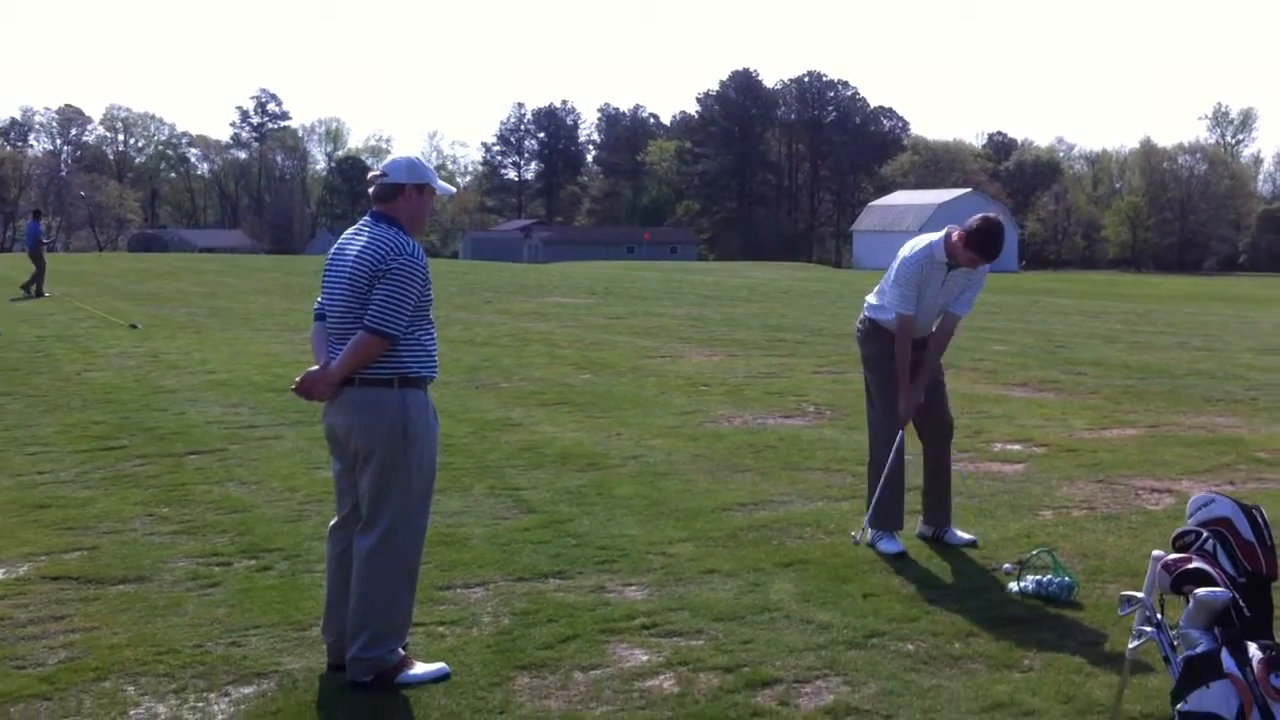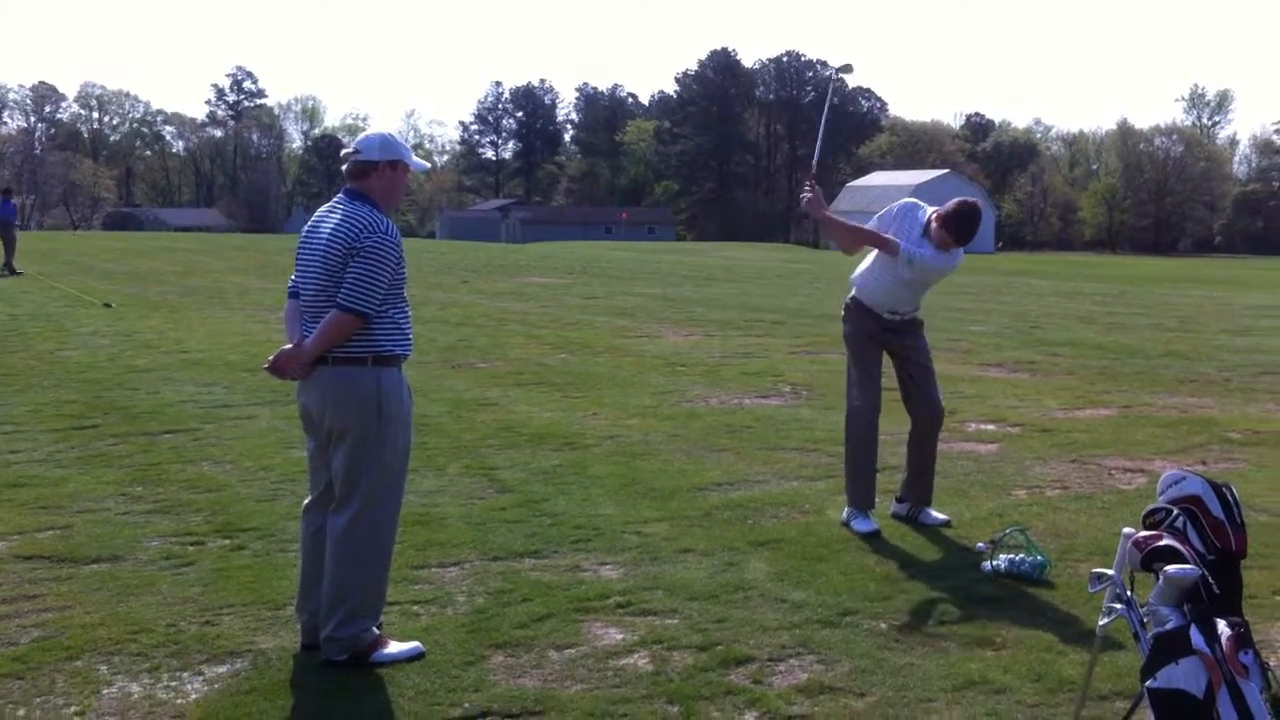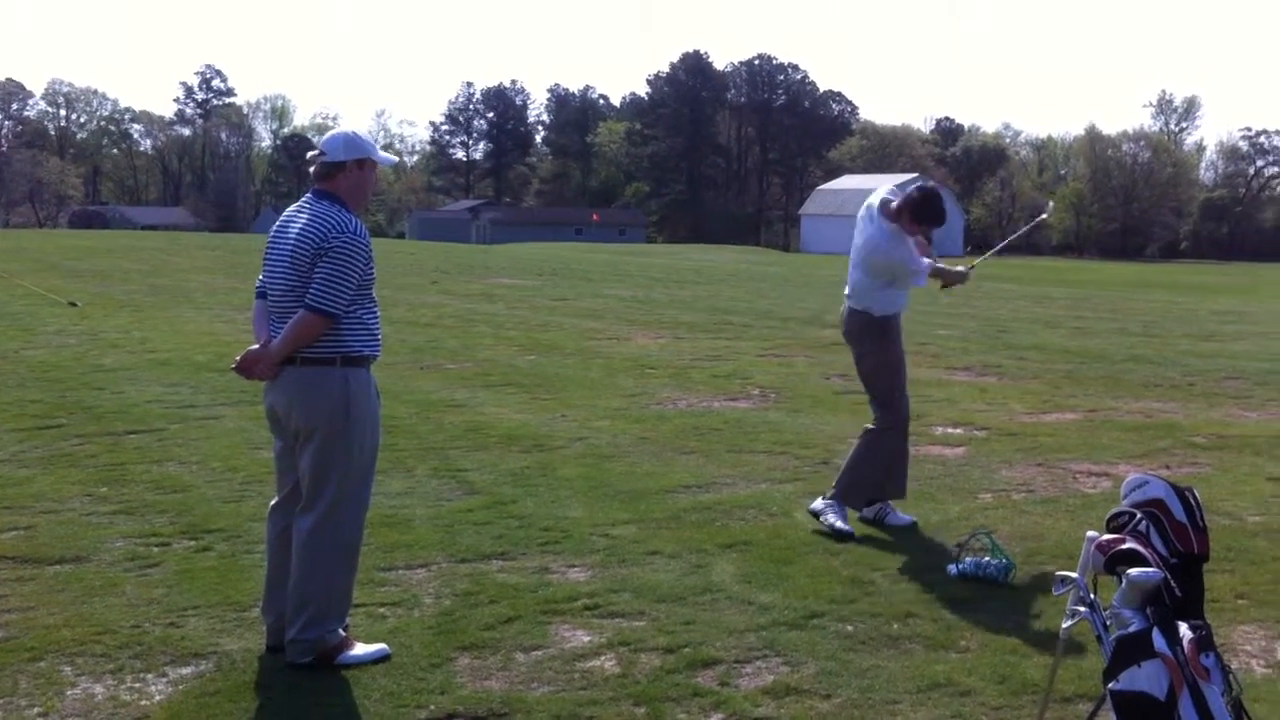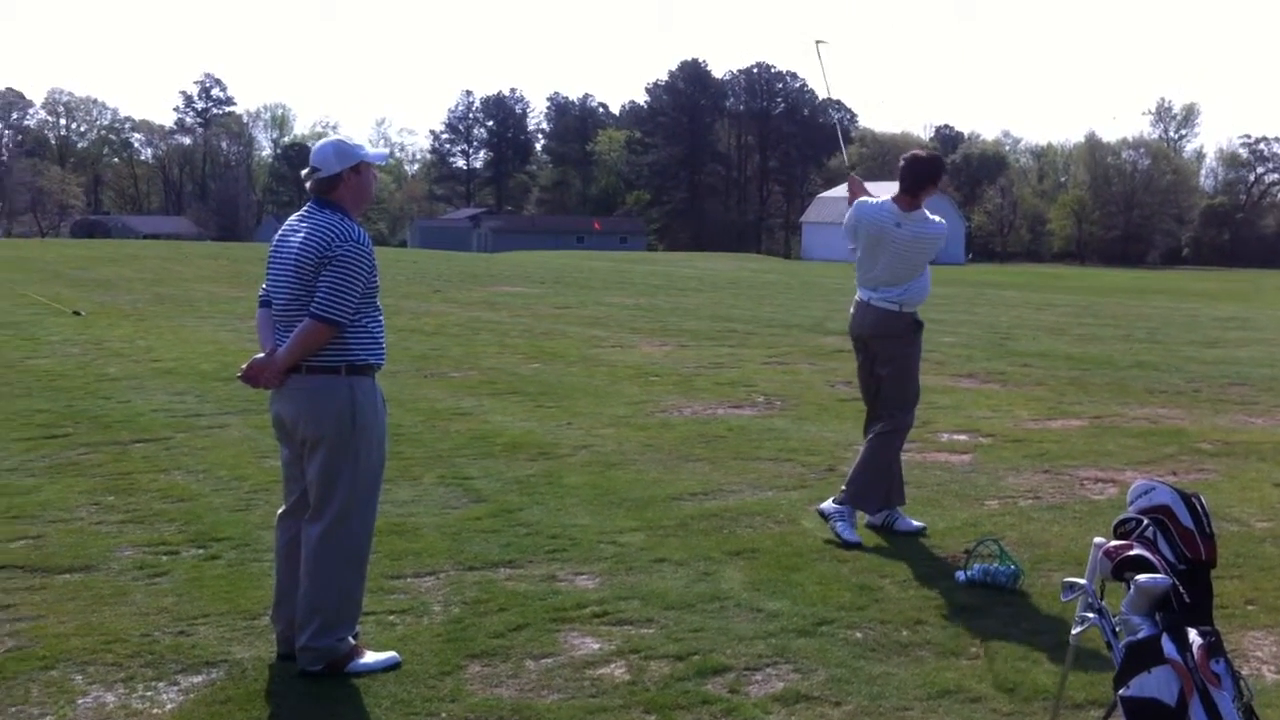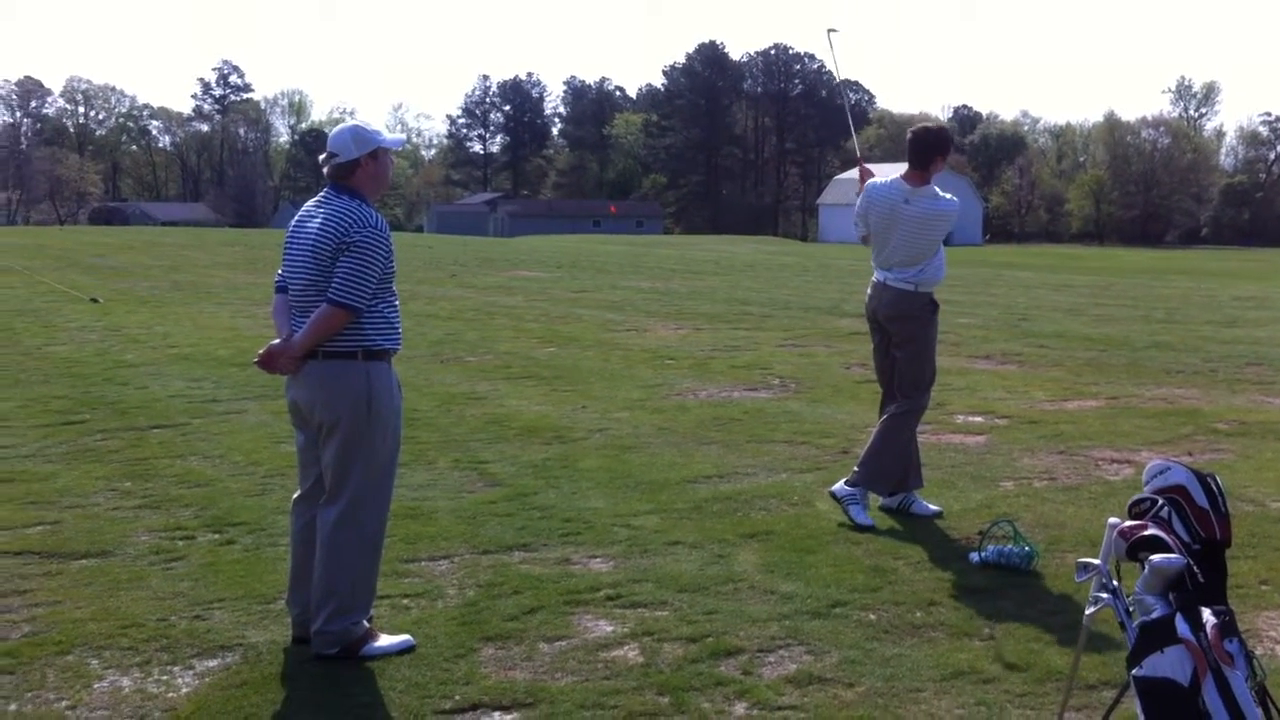
dt=0.5s
person 1, frame 1
left shoulder: (346, 242)
right shoulder: (404, 253)
left elbow: (323, 317)
right elbow: (377, 334)
left wrist: (325, 372)
right wrist: (329, 377)
left hip: (347, 404)
right hip: (392, 406)
left knee: (351, 525)
right knee: (391, 533)
left ankle: (343, 644)
right ankle: (375, 658)
person 1, frame 2
left shoulder: (319, 220)
right shoulder: (378, 230)
left elbow: (296, 297)
right elbow: (351, 313)
left wrist: (299, 352)
right wrist: (302, 355)
left hip: (320, 382)
right hip: (367, 383)
left knee: (326, 504)
right knee: (364, 512)
left ankle: (317, 623)
right ankle: (350, 637)
person 1, frame 3
left shoulder: (289, 219)
right shoulder: (347, 231)
left elbow: (265, 296)
right elbow: (319, 313)
left wrist: (265, 351)
right wrist: (270, 357)
left hip: (288, 383)
right hip: (334, 384)
left knee: (292, 505)
right knee: (331, 513)
left ankle: (283, 625)
right ankle: (315, 639)
person 1, frame 4
left shoulder: (291, 230)
right shoulder: (349, 238)
left elbow: (268, 304)
right elbow: (324, 322)
left wrist: (271, 360)
right wrist: (276, 366)
left hip: (294, 392)
right hip: (339, 392)
left knee: (300, 513)
right knee: (339, 521)
left ankle: (294, 632)
right ankle: (325, 646)
person 1, frame 5
left shoulder: (306, 215)
right shoulder: (366, 225)
left elbow: (285, 290)
right elbow: (341, 307)
left wrist: (286, 345)
right wrist: (293, 351)
left hip: (310, 377)
right hip: (355, 377)
left knee: (314, 498)
right knee: (354, 505)
left ankle: (308, 616)
right ankle: (340, 630)
person 2, frame 1
left shoulder: (976, 270)
right shoulder: (917, 256)
left elbow: (945, 328)
right elbow: (903, 328)
left wrist: (920, 386)
right wrist: (903, 392)
left hip: (921, 338)
right hip: (881, 334)
left knee: (939, 427)
right knee: (887, 429)
left ankle: (936, 521)
right ankle: (881, 527)
person 2, frame 2
left shoulder: (950, 257)
right shoulder: (906, 210)
left elbow: (877, 242)
right elbow: (852, 244)
left wrist: (824, 214)
right wrist: (823, 214)
left hip: (905, 324)
right hip: (864, 316)
left knee: (929, 411)
right knee: (863, 409)
left ankle: (912, 499)
right ankle: (857, 506)
person 2, frame 3
left shoulder: (882, 198)
right shoulder: (891, 251)
right elbow: (922, 270)
right wrist: (952, 274)
left hip: (878, 317)
right hip: (871, 324)
left knee: (894, 410)
right knee: (891, 416)
left ankle: (874, 501)
right ankle: (834, 501)
person 2, frame 4
left shoulder: (864, 211)
right shoulder: (936, 231)
left hip: (863, 314)
right hip: (898, 324)
left knee: (880, 415)
right knee: (896, 419)
left ankle: (882, 507)
right ankle: (844, 503)
person 2, frame 5
left shoulder: (875, 191)
right shoulder: (947, 208)
left hip: (879, 295)
right hip: (914, 305)
left knee: (897, 397)
right knee: (911, 400)
left ankle: (898, 489)
right ankle: (856, 484)
